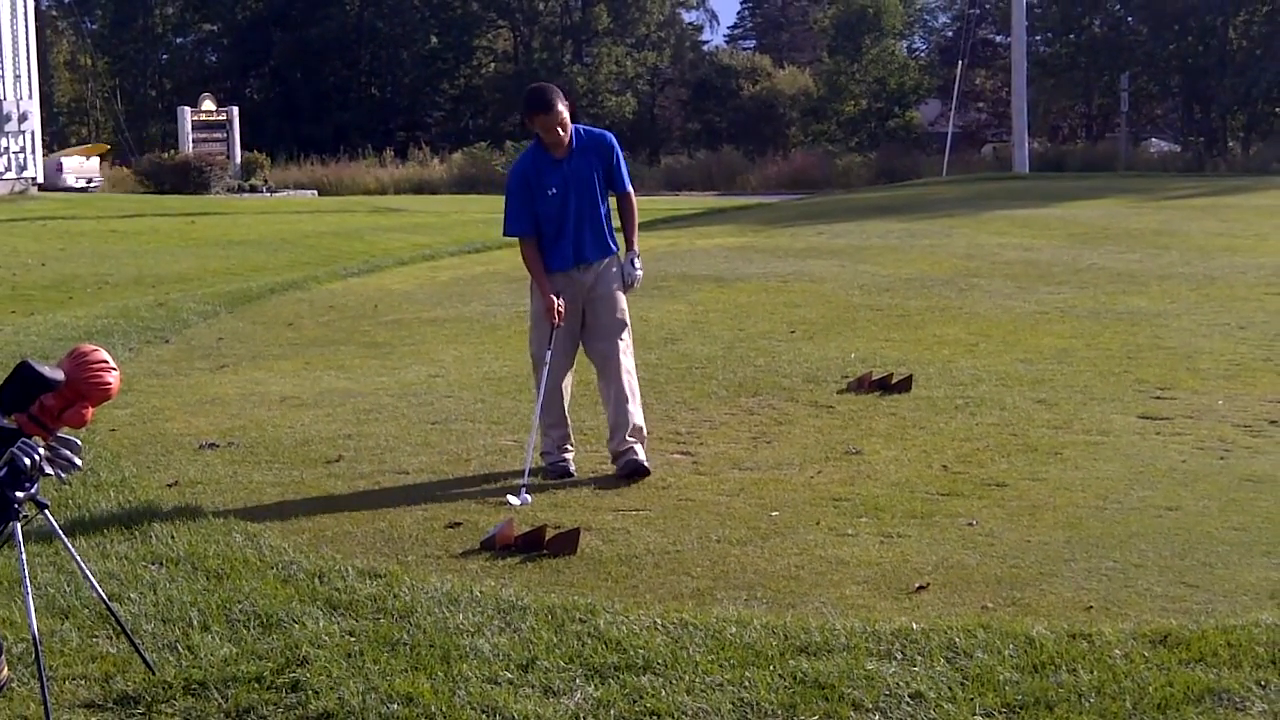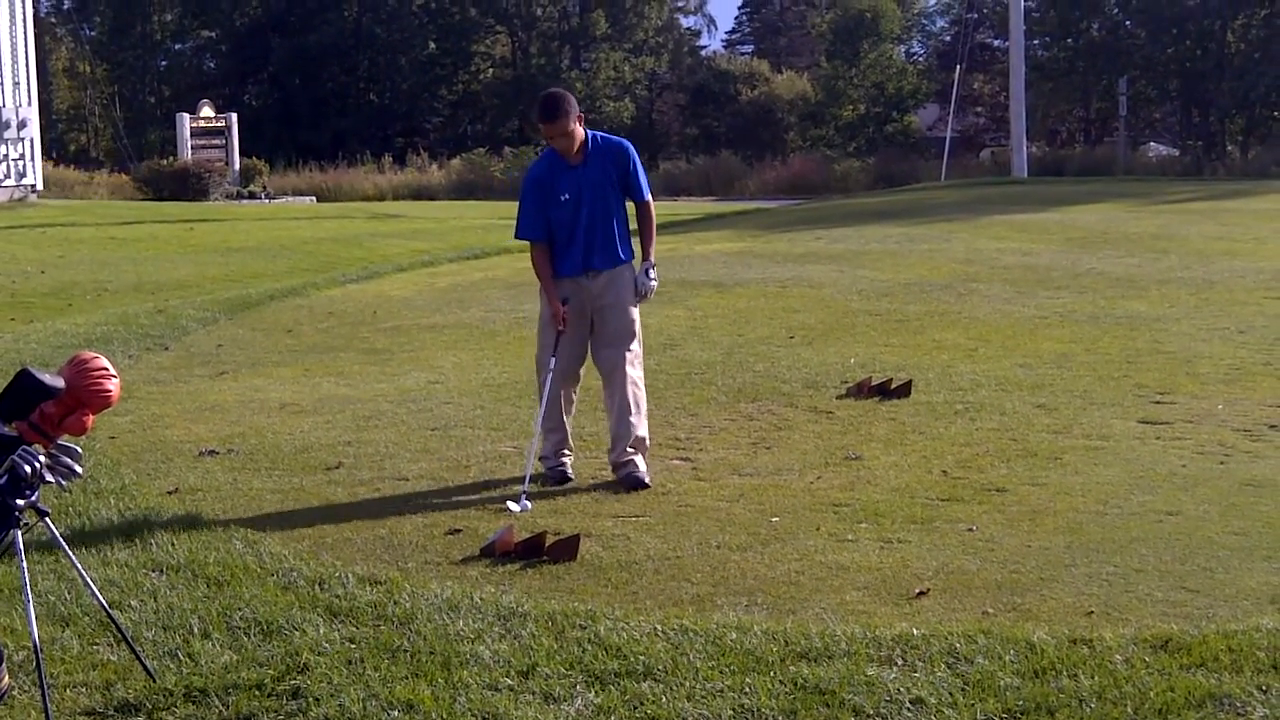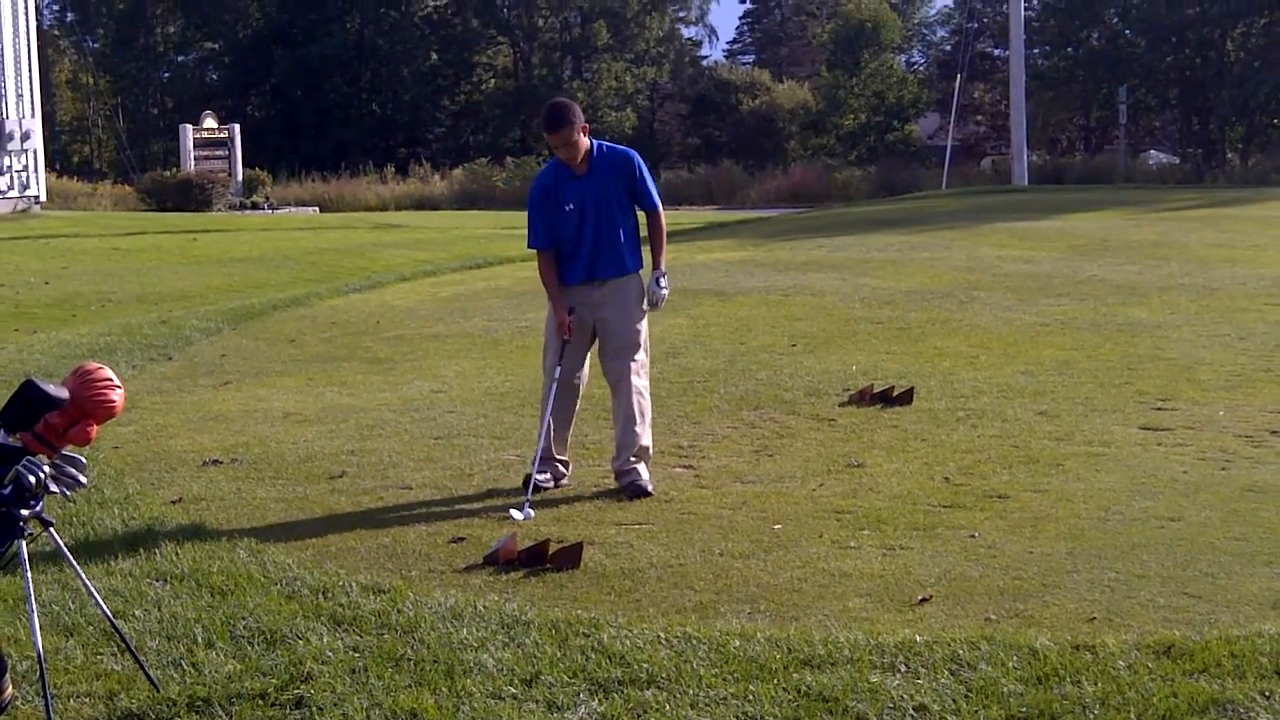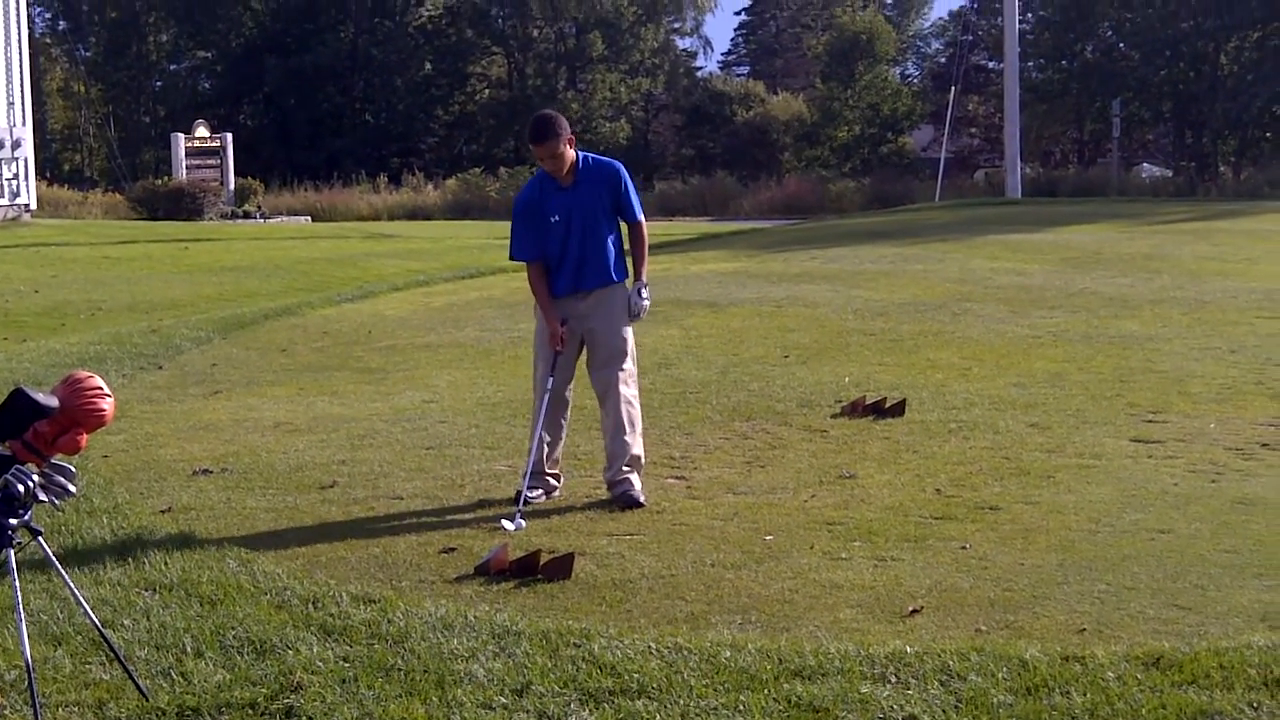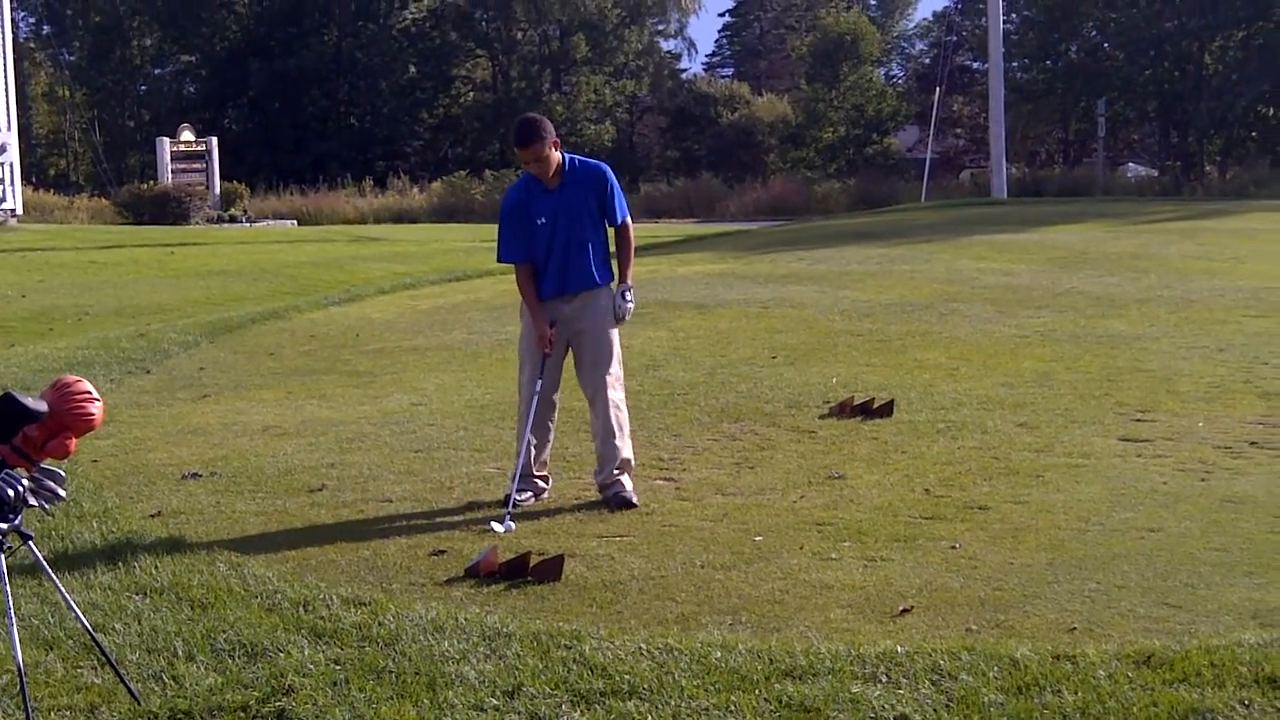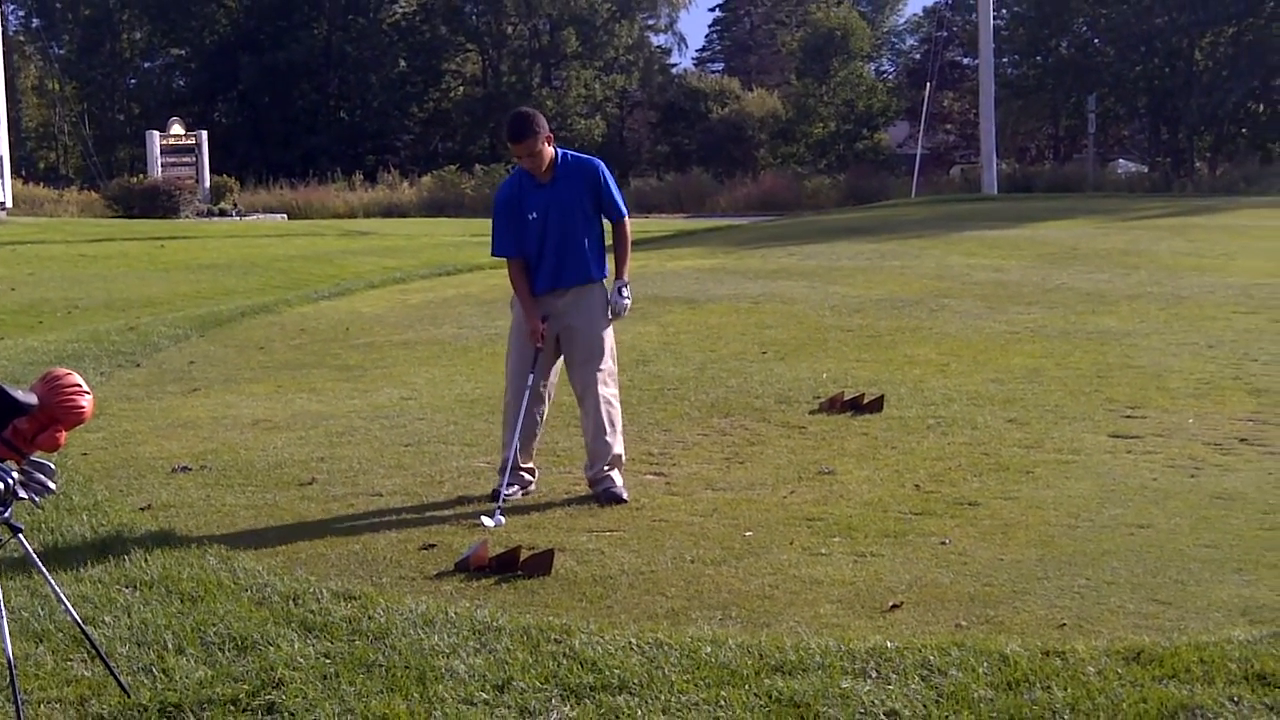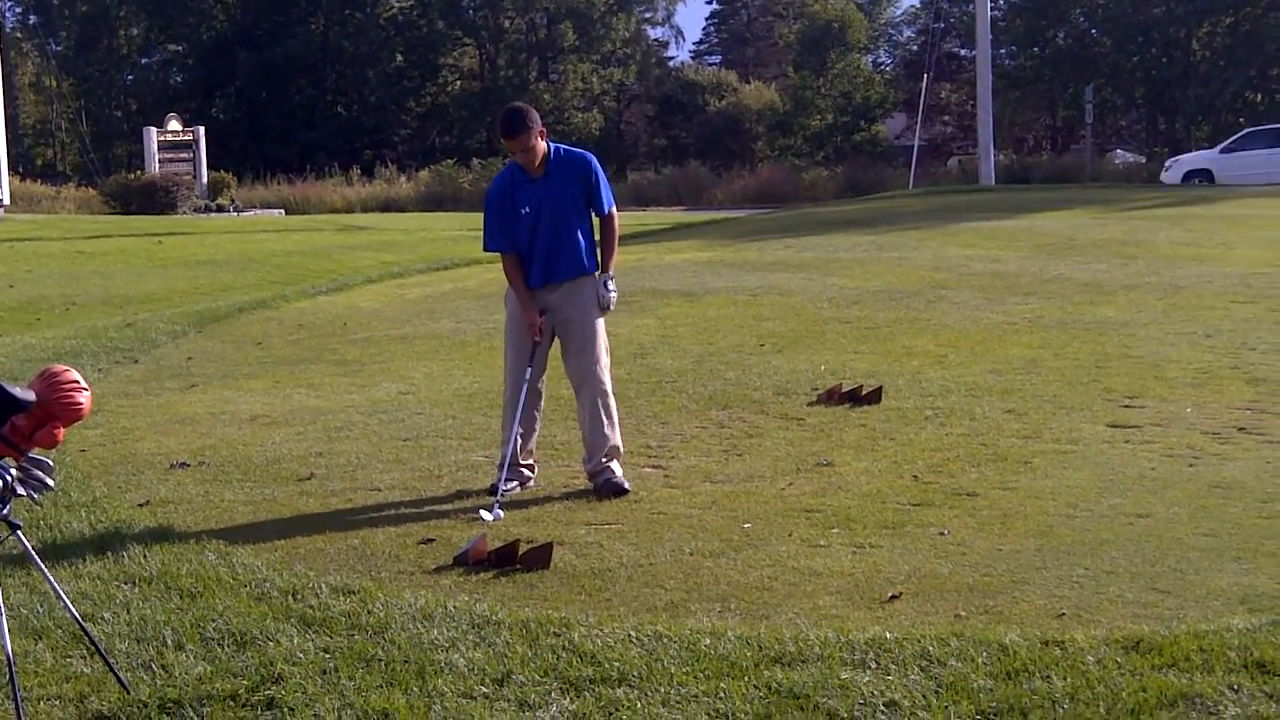
dt=0.2s
person 1, frame 1
left shoulder: (602, 144)
right shoulder: (524, 171)
left elbow: (625, 196)
right elbow: (526, 239)
left wrist: (632, 252)
right wrist: (545, 290)
left hip: (603, 267)
right hip: (554, 276)
left knee: (616, 356)
right knee: (552, 366)
left ankle: (628, 448)
right ankle: (557, 451)
person 1, frame 2
left shoulder: (619, 152)
right shoulder: (539, 175)
left elbow: (643, 205)
right elbow: (538, 243)
left wrist: (648, 262)
right wrist: (552, 297)
left hip: (615, 275)
right hip: (564, 282)
left knee: (623, 367)
right knee: (557, 371)
left ankle: (629, 458)
right ankle: (556, 456)
person 1, frame 3
left shoulder: (626, 162)
right shoulder: (545, 185)
left elbow: (654, 213)
right elbow: (545, 252)
left wrist: (659, 271)
right wrist: (558, 306)
left hip: (622, 284)
right hip: (571, 291)
left knee: (628, 376)
right knee: (560, 379)
left ankle: (632, 466)
right ankle: (551, 463)
person 1, frame 4
left shoulder: (610, 174)
right shoulder: (530, 197)
left elbow: (636, 224)
right elbow: (534, 264)
left wrist: (640, 282)
right wrist: (549, 316)
left hip: (608, 295)
right hip: (557, 302)
left knee: (618, 387)
right knee: (550, 390)
left ankle: (624, 476)
right ankle: (543, 475)
person 1, frame 5
left shoulder: (597, 176)
right shoulder: (516, 199)
left elbow: (622, 227)
right elbow: (522, 265)
left wrist: (624, 285)
right wrist: (538, 318)
left hip: (594, 298)
right hip: (543, 304)
left knee: (606, 389)
right knee: (536, 393)
left ankle: (615, 478)
right ankle: (532, 477)
person 1, frame 6
left shoulder: (591, 172)
right shoulder: (509, 193)
left elbow: (620, 223)
right elbow: (514, 259)
left wrist: (621, 281)
right wrist: (531, 313)
left hip: (586, 293)
right hip: (533, 299)
left knee: (597, 386)
right knee: (522, 388)
left ankle: (605, 473)
right ankle: (517, 472)
person 1, frame 7
left shoulder: (582, 165)
right shoulder: (501, 188)
left elbow: (608, 217)
right elbow: (508, 254)
left wrist: (607, 276)
right wrist: (528, 306)
left hip: (578, 286)
right hip: (527, 293)
left knee: (593, 377)
right knee: (520, 383)
left ankle: (604, 466)
right ankle: (517, 466)
